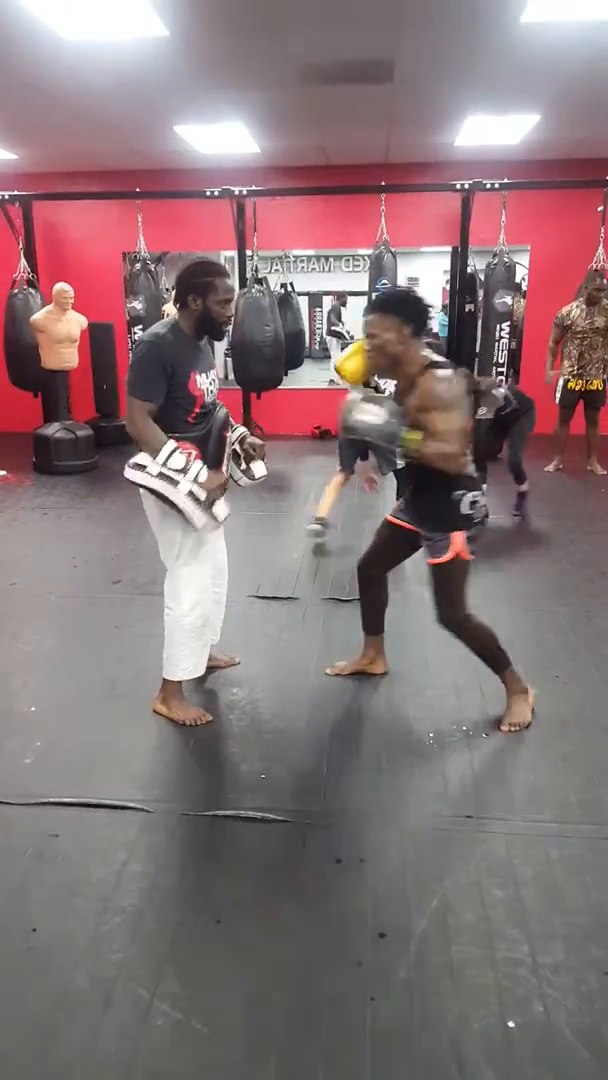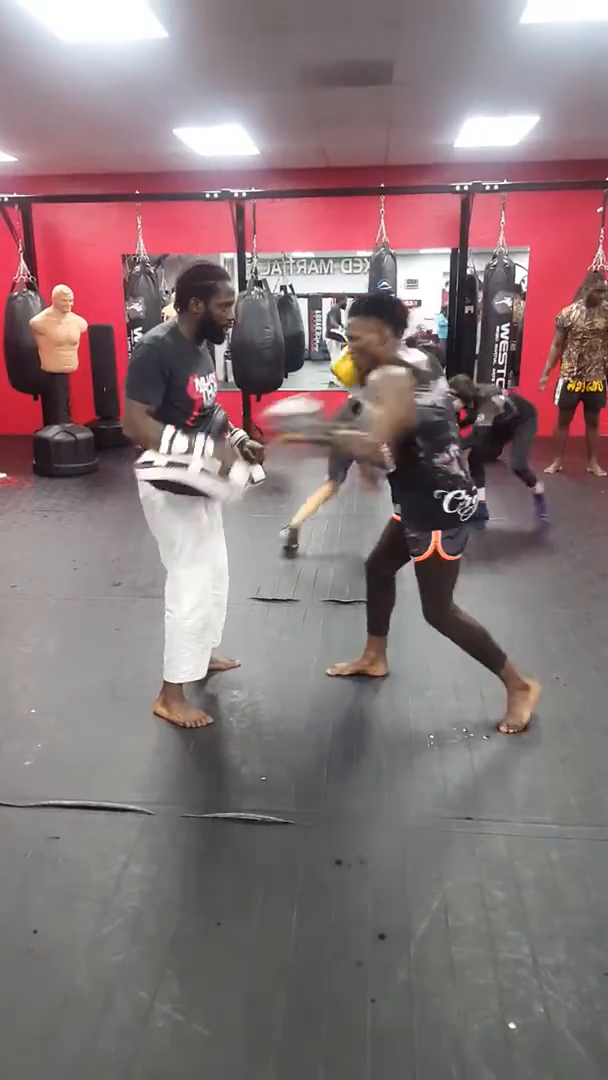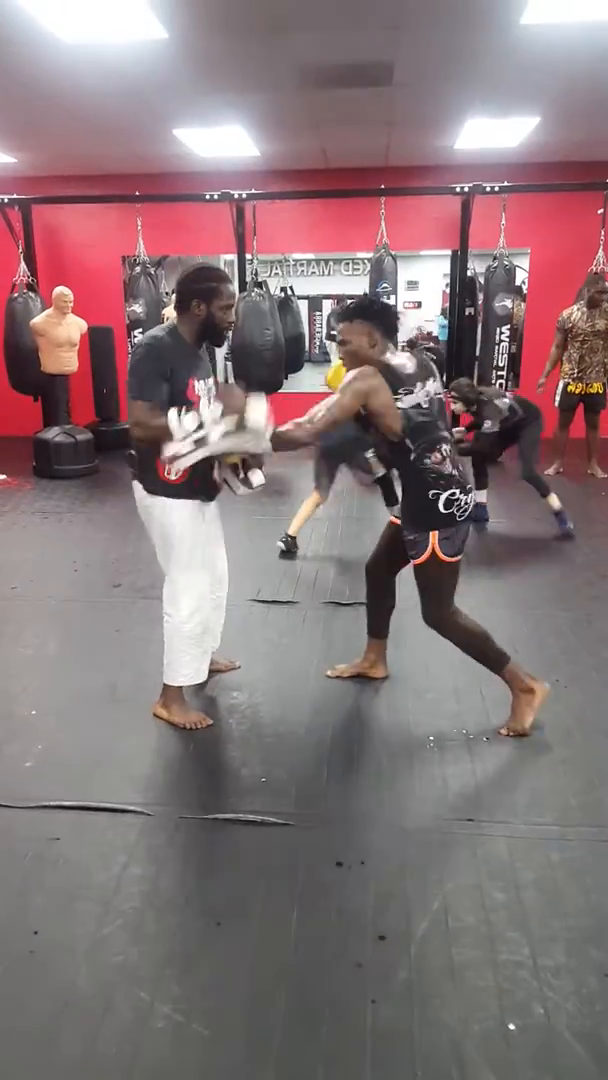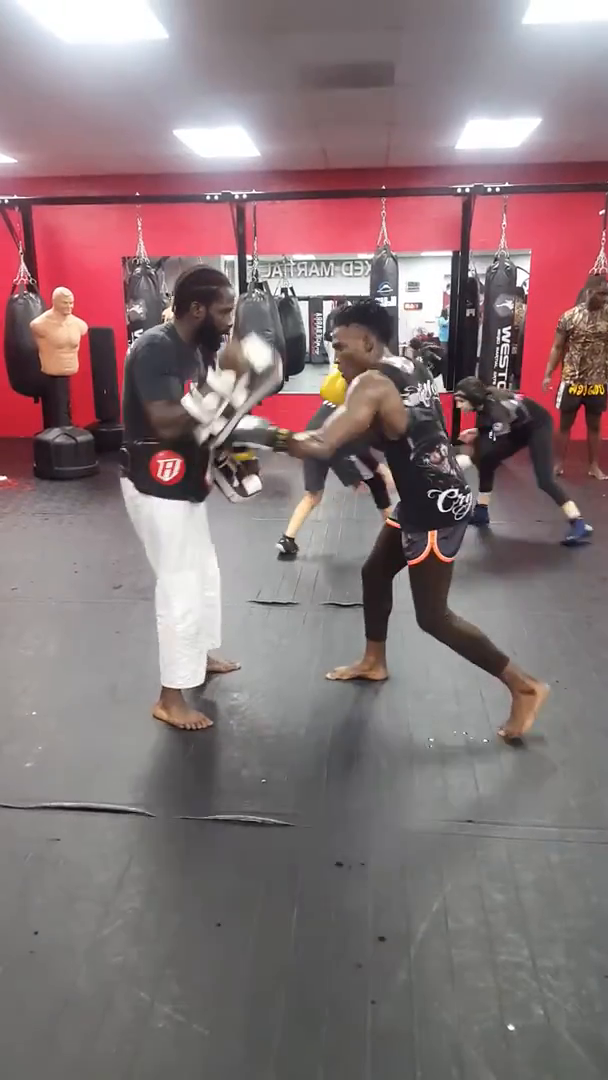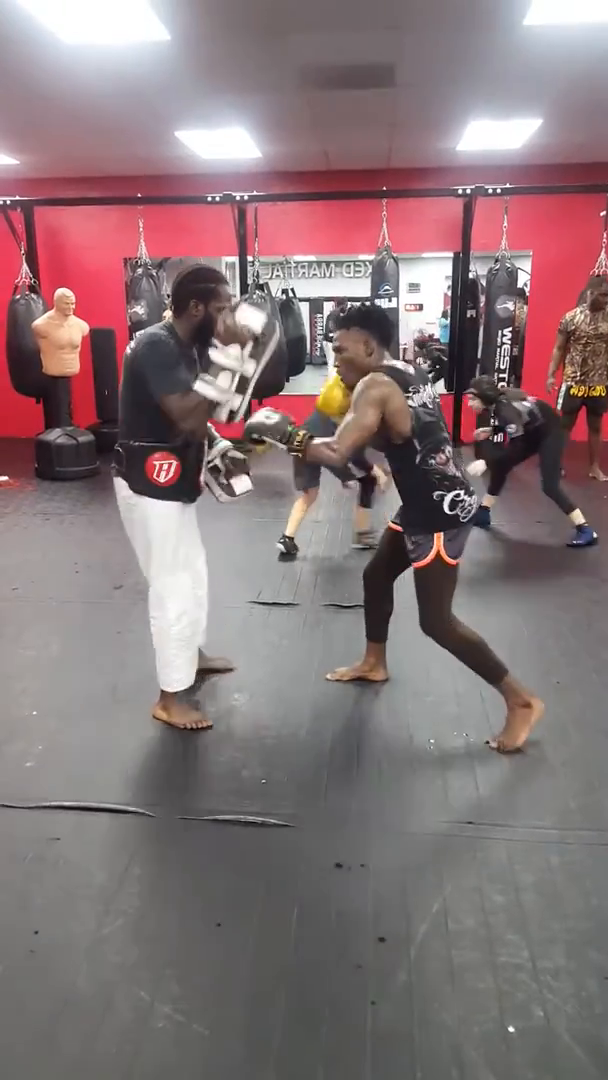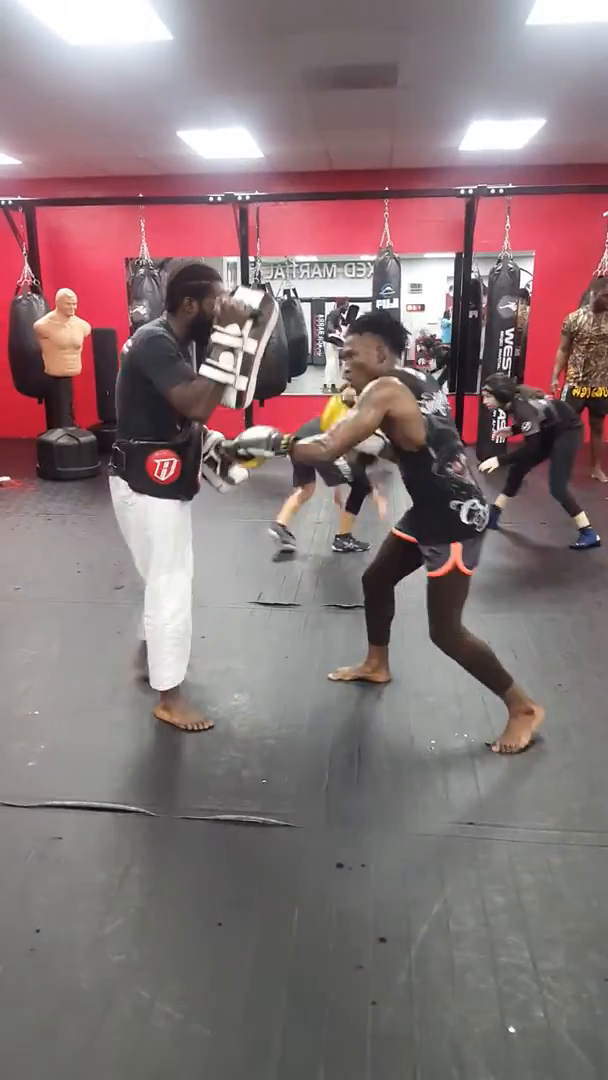
dt=0.1s
person 1, frame 1
left shoulder: (201, 340)
right shoulder: (158, 346)
right elbow: (139, 423)
left wrist: (239, 437)
left hip: (200, 478)
left knee: (213, 570)
right knee: (191, 581)
left ankle: (202, 650)
right ankle: (170, 692)
person 1, frame 2
left shoulder: (200, 344)
right shoulder: (157, 349)
right elbow: (135, 423)
left wrist: (238, 440)
right wrist: (202, 456)
left hip: (198, 482)
right hip: (171, 485)
left knee: (214, 572)
right knee: (192, 583)
left ankle: (202, 653)
right ankle: (171, 694)
person 1, frame 3
left shoulder: (199, 347)
right shoulder: (157, 350)
right elbow: (142, 425)
left hip: (194, 484)
right hip: (167, 489)
left knee: (213, 574)
right knee: (189, 588)
left ankle: (201, 654)
right ankle: (170, 696)
person 1, frame 4
left shoulder: (194, 347)
right shoulder: (156, 349)
right elbow: (169, 425)
left hip: (184, 484)
right hip: (157, 490)
left knee: (205, 574)
right knee: (183, 588)
left ankle: (200, 654)
right ankle: (170, 697)
person 1, frame 5
left shoulder: (180, 346)
right shoulder: (156, 347)
right elbow: (189, 417)
left wrist: (221, 450)
left hip: (168, 484)
right hip: (149, 488)
left knee: (192, 572)
right knee: (172, 588)
left ankle: (192, 653)
right ankle: (170, 698)
person 1, frame 6
left shoulder: (174, 342)
right shoulder: (154, 344)
right elbow: (198, 405)
left wrist: (213, 445)
right wrist: (230, 338)
left hip: (164, 482)
right hip: (147, 486)
left knee: (172, 576)
right knee: (170, 587)
left ankle: (151, 649)
right ankle: (169, 698)
person 2, frame 1
left shoulder: (439, 383)
right shoulder: (413, 373)
left elbow: (451, 458)
left wrist: (401, 436)
left hip: (450, 507)
right hip: (421, 500)
left knee: (452, 613)
right knee: (370, 568)
left ankle: (517, 689)
right ankle: (372, 656)
person 2, frame 2
left shoulder: (387, 378)
right shoulder: (410, 369)
left elbow: (370, 447)
left hip: (440, 505)
right hip: (425, 497)
left knee: (439, 612)
right knee: (378, 566)
left ankle: (519, 686)
right ankle: (374, 657)
person 2, frame 3
left shoulder: (364, 381)
right shoulder: (416, 367)
left elbow: (308, 433)
left hip: (438, 507)
right hip: (438, 496)
left knee: (440, 613)
right knee: (378, 569)
left ankle: (524, 686)
right ankle: (374, 659)
person 2, frame 4
left shoulder: (370, 383)
right shoulder: (412, 369)
left elbow: (322, 447)
left wrist: (268, 436)
right wrist: (351, 413)
left hip: (434, 506)
right hip: (432, 497)
left knee: (433, 616)
right knee: (375, 572)
left ankle: (524, 688)
right ankle: (373, 661)
person 2, frame 5
left shoulder: (376, 384)
right shoulder: (404, 376)
left elbow: (338, 454)
left wrist: (281, 429)
right wrist: (358, 422)
left hip: (439, 510)
right hip: (429, 501)
left knee: (436, 622)
right knee: (376, 575)
left ankle: (522, 702)
right ankle: (374, 662)
person 2, frame 6
left shoulder: (385, 390)
right shoulder: (414, 382)
left elbow: (326, 450)
left wrist: (272, 441)
left hip: (453, 519)
right hip: (433, 510)
left knee: (445, 631)
right knee: (376, 579)
left ankle: (523, 708)
right ankle: (376, 664)
